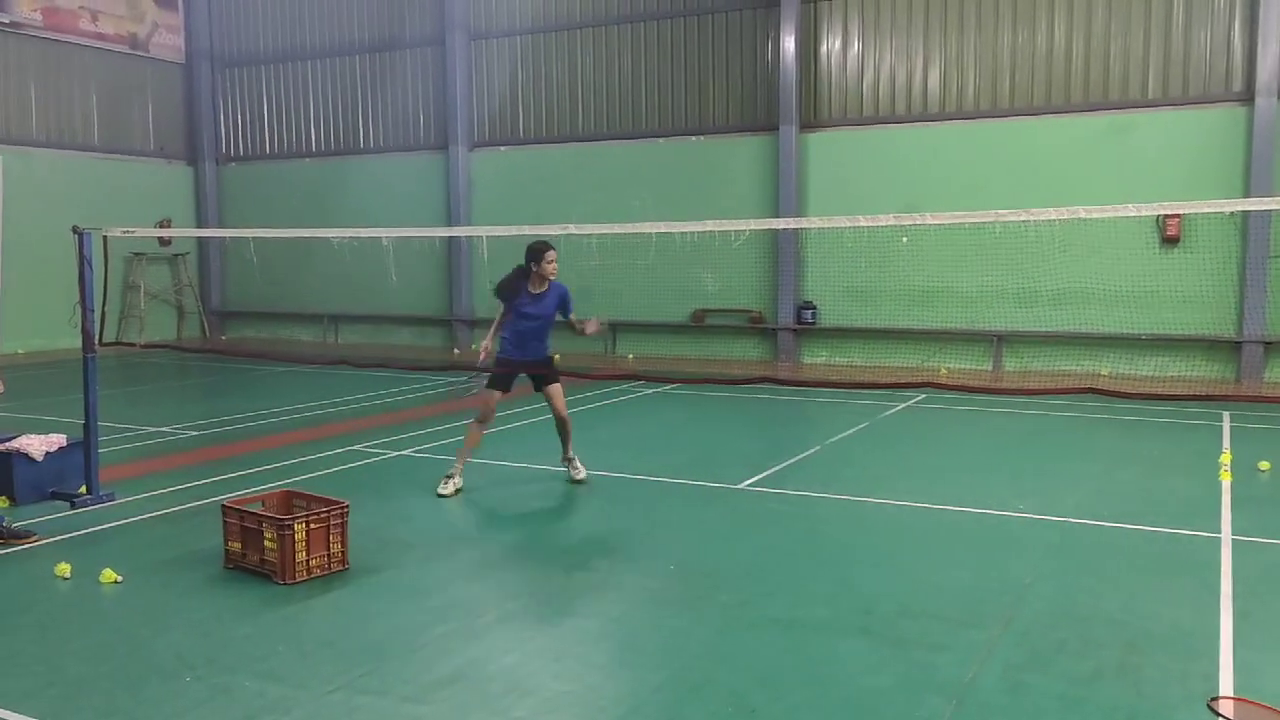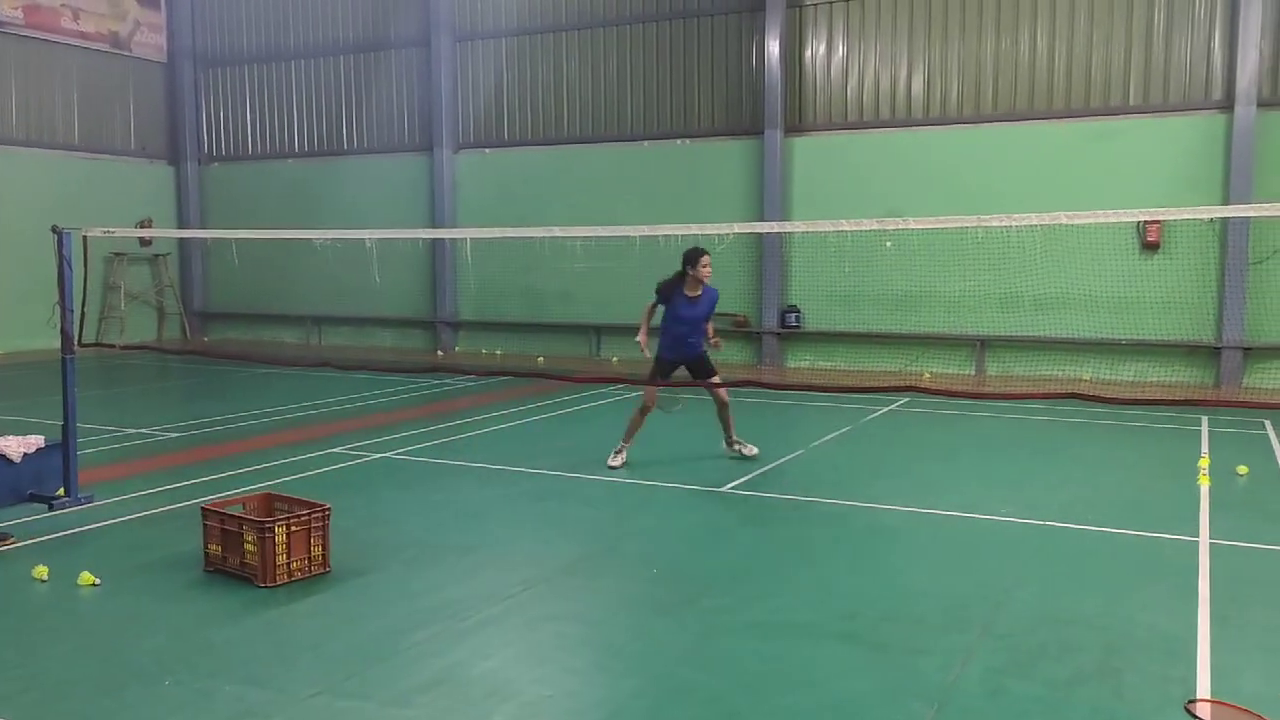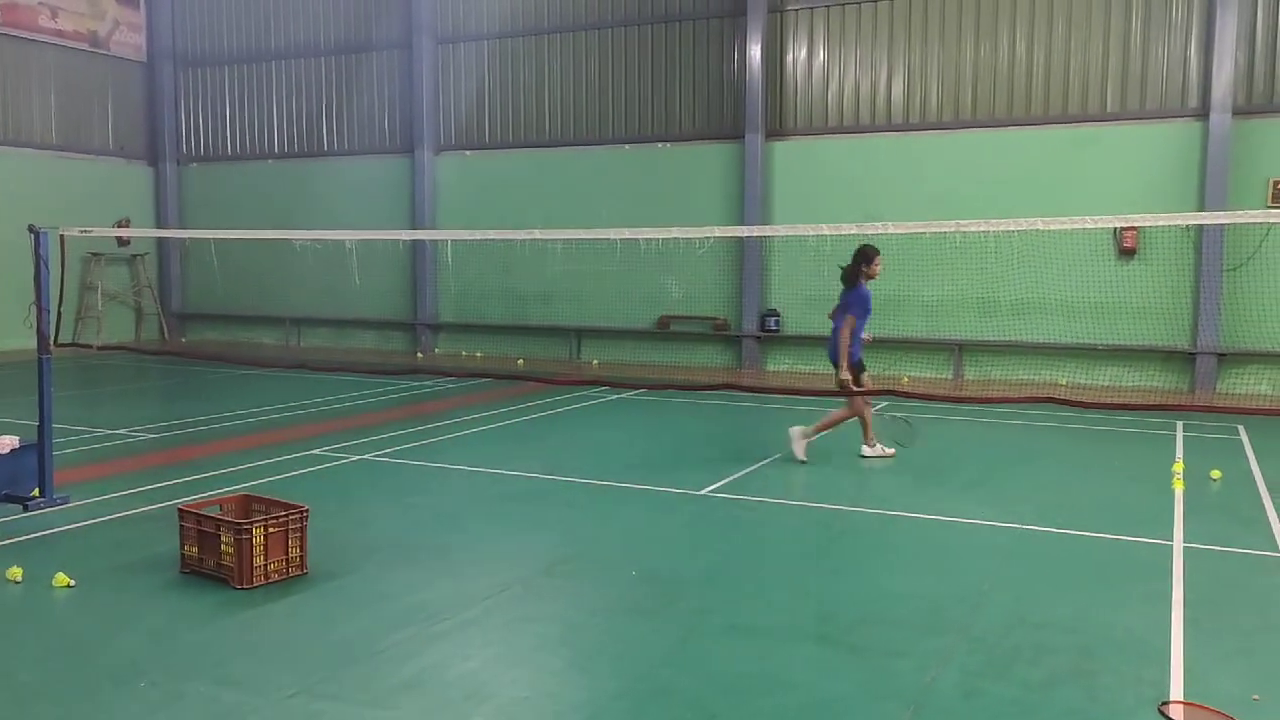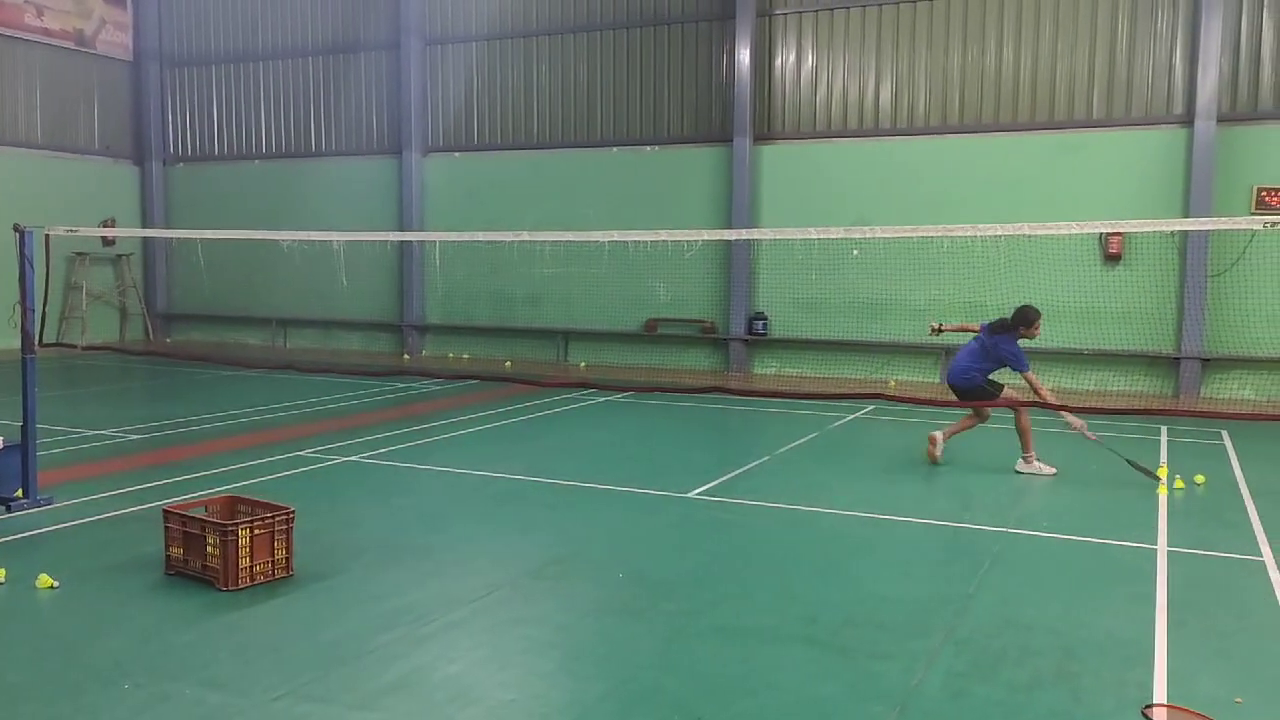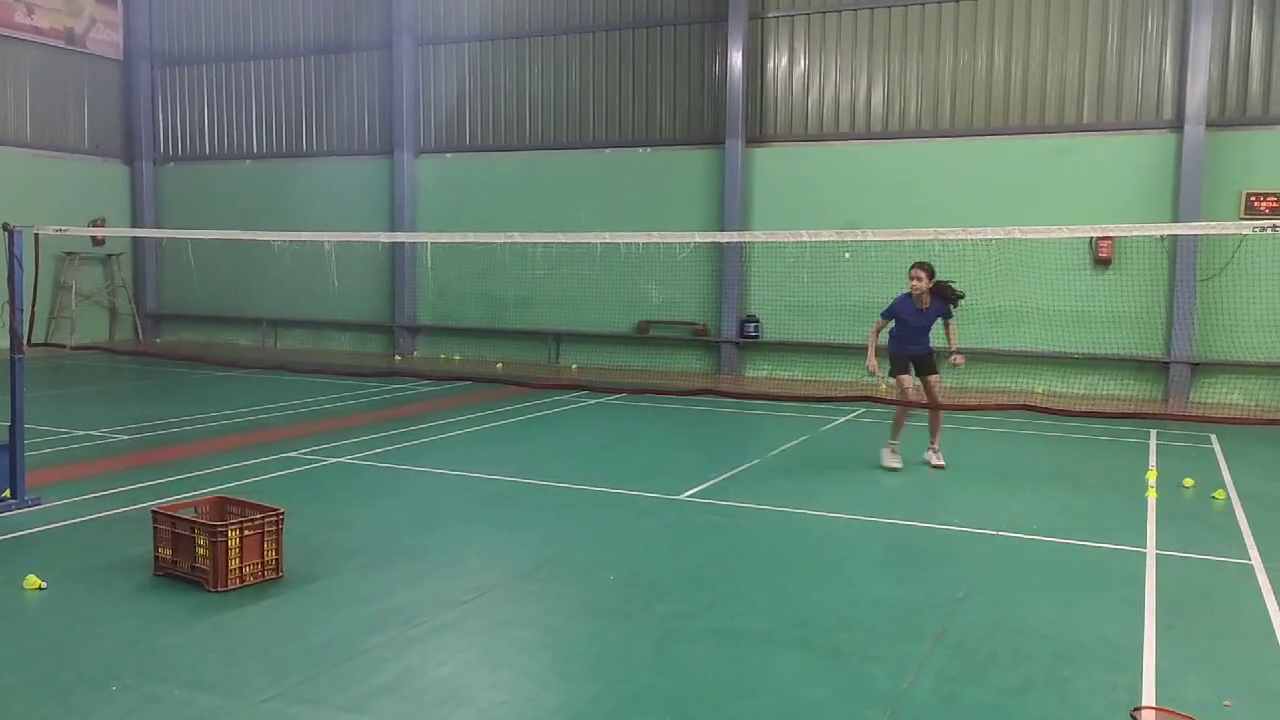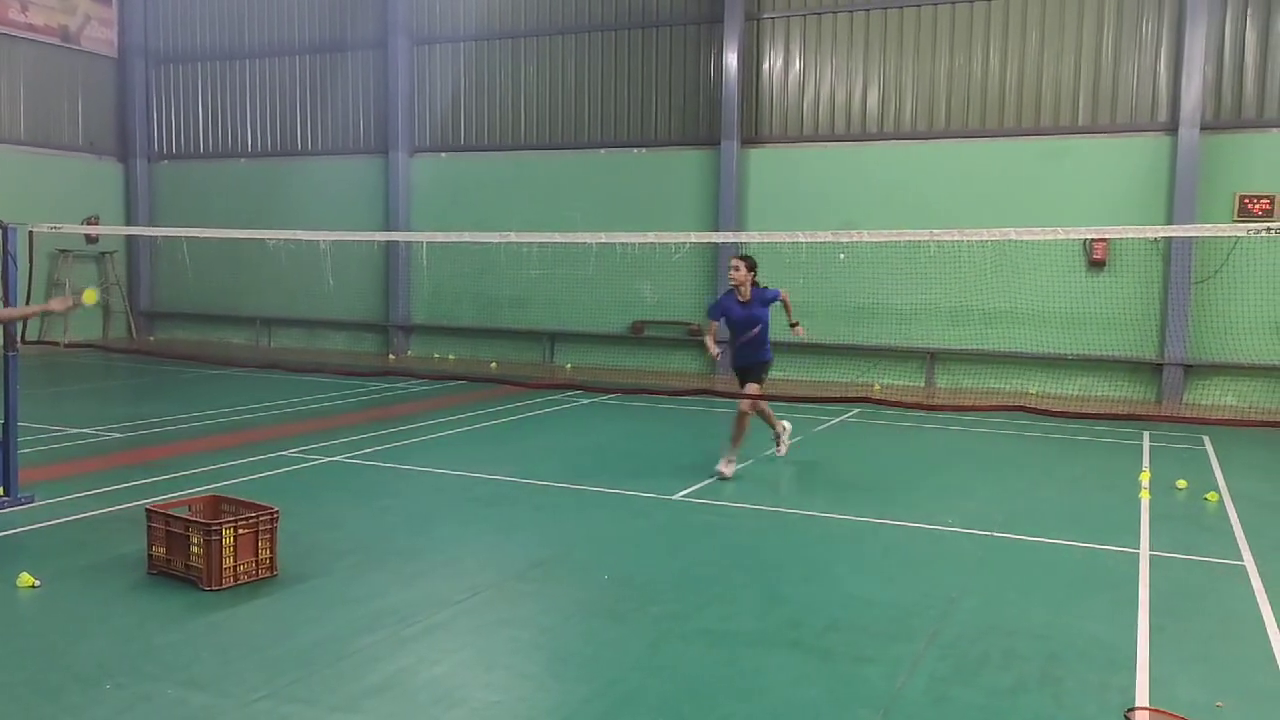
dt=0.5s
person 1, frame 1
left shoulder: (559, 291)
right shoulder: (515, 289)
left elbow: (572, 323)
left wrist: (585, 328)
right wrist: (489, 338)
left hip: (540, 359)
right hip: (508, 357)
left knee: (561, 413)
right knee: (484, 417)
left ankle: (569, 457)
right ankle: (455, 473)
person 1, frame 2
left shoulder: (711, 295)
right shoulder: (670, 292)
right elbow: (652, 306)
left wrist: (711, 338)
right wrist: (643, 332)
left hip: (696, 354)
right hip: (667, 354)
left knee: (723, 400)
right knee: (646, 404)
left ankle: (731, 441)
right ankle: (622, 448)
person 1, frame 3
left shoulder: (854, 288)
right shoulder: (861, 294)
left elbow: (834, 315)
right elbow: (844, 333)
right wrist: (843, 368)
left hip: (849, 350)
right hip: (846, 353)
left knee: (862, 397)
right knee: (855, 408)
left ankle: (870, 444)
right ankle: (803, 434)
person 1, frame 4
left shoulder: (998, 328)
right shoulder: (1012, 350)
left elbow: (969, 327)
right elbow: (1038, 389)
left wrist: (943, 328)
right wrist: (1066, 414)
left hip: (955, 375)
right hip: (966, 379)
left knee: (982, 415)
right knee: (1020, 406)
left ankle: (941, 436)
right ankle: (1028, 461)
person 1, frame 5
left shoulder: (941, 303)
right shoulder: (901, 303)
left elbow: (949, 326)
right elbow: (876, 329)
left wrist: (954, 351)
right wrist: (871, 356)
left hip: (923, 351)
right hip: (900, 351)
left knee: (935, 401)
right knee: (907, 396)
left ankle: (933, 449)
right ankle: (892, 447)
person 1, frame 6
left shoulder: (764, 295)
right shoulder: (722, 302)
left elbow: (784, 295)
right elbow: (709, 334)
left wrist: (794, 324)
right wrist: (712, 348)
left hip: (761, 359)
right hip: (739, 360)
left knee: (743, 408)
right knee: (755, 404)
left ankle: (731, 457)
right ankle: (780, 428)
